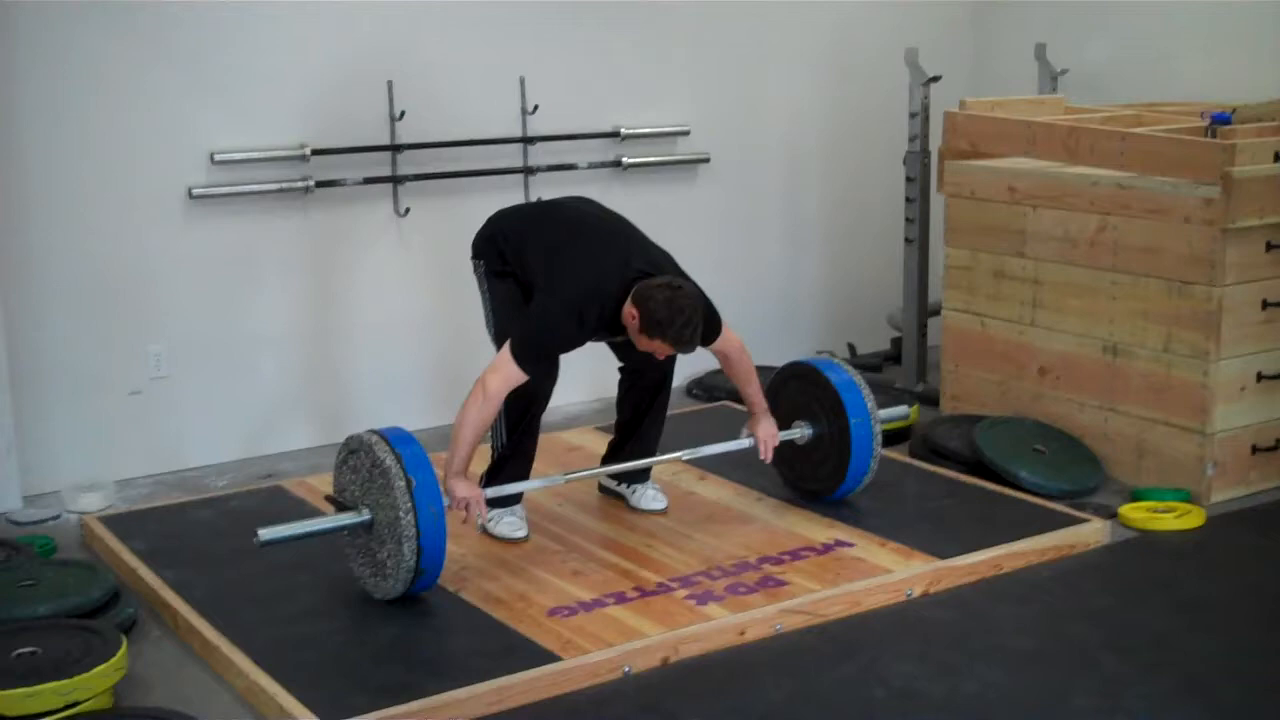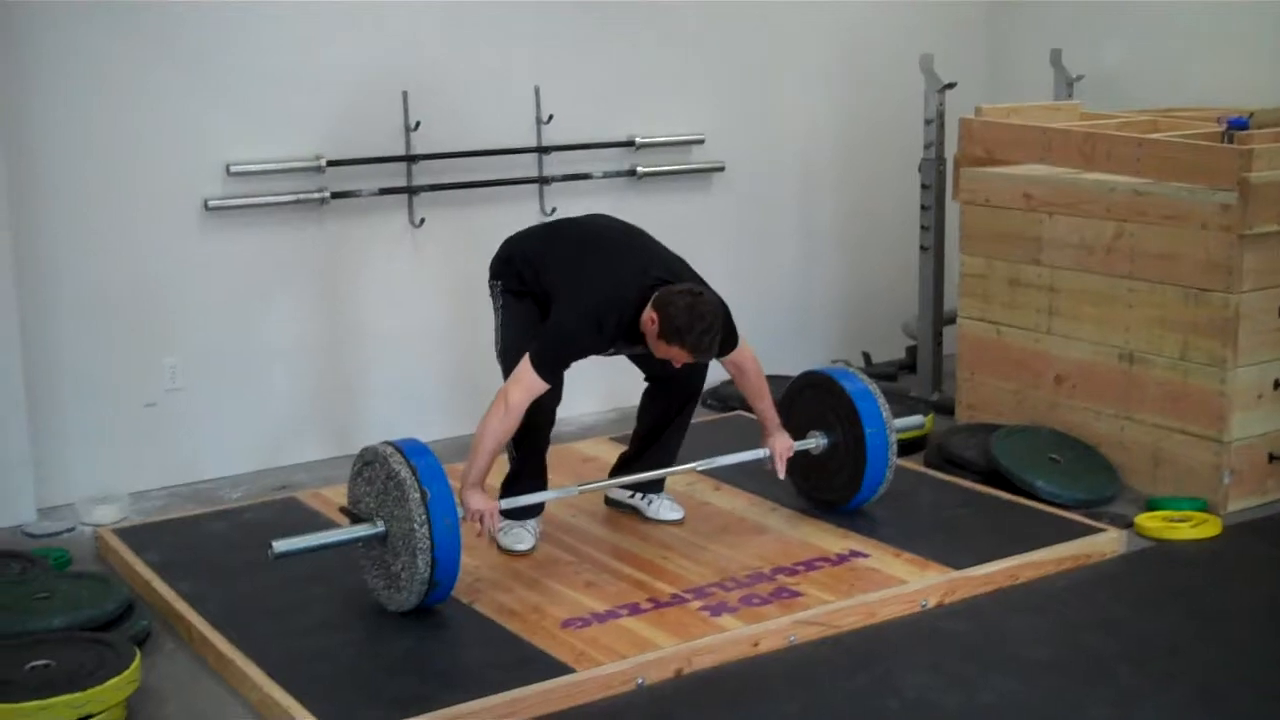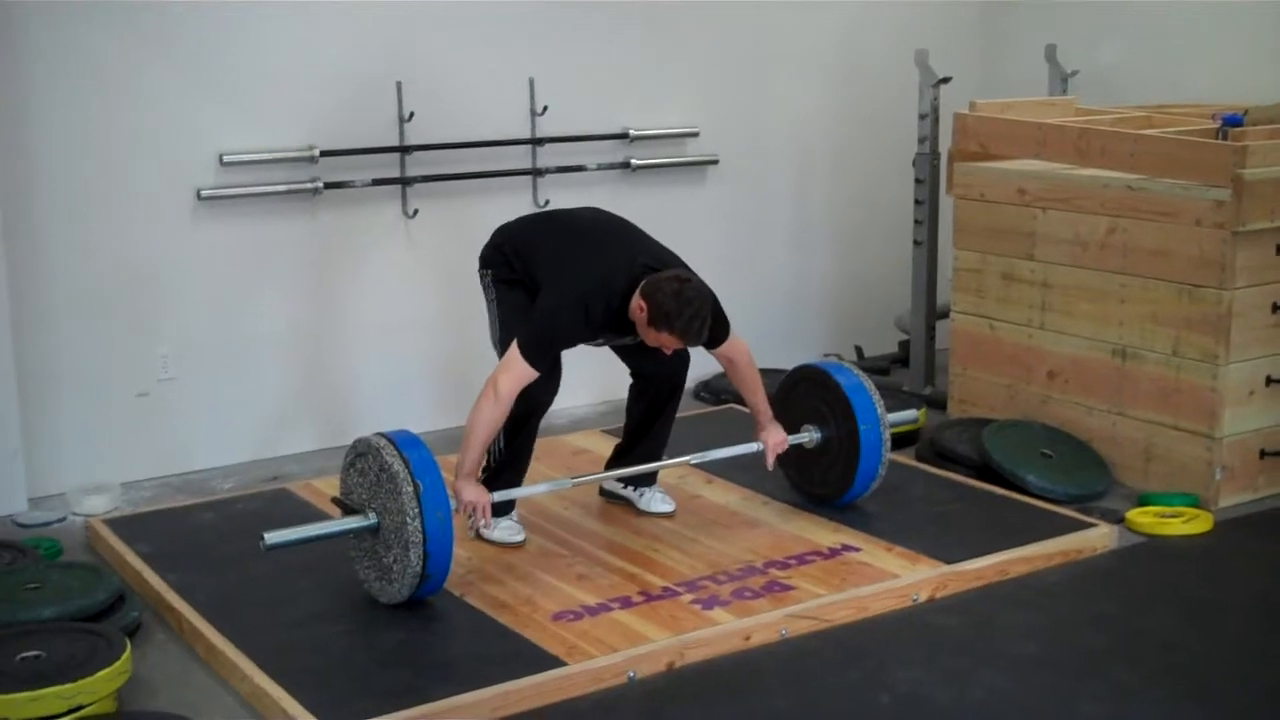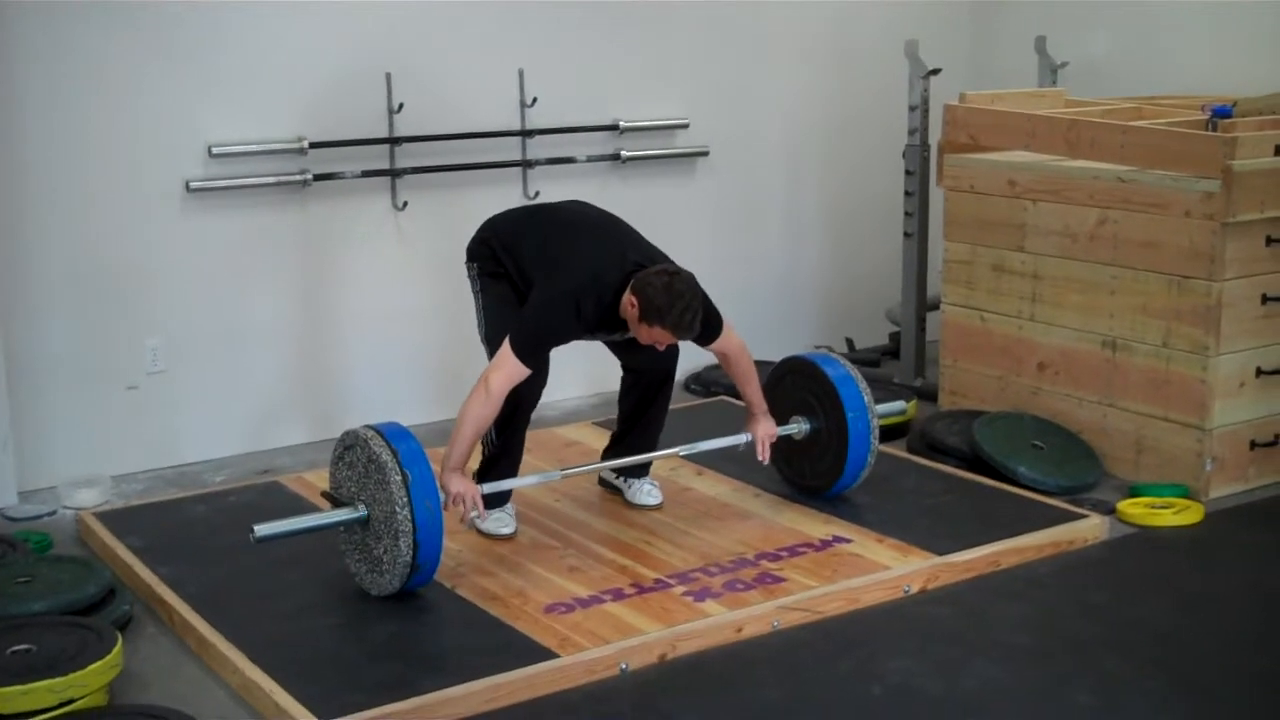
dt=0.4s
person 1, frame 1
left shoulder: (679, 299)
right shoulder: (573, 308)
left elbow: (729, 347)
right elbow: (491, 386)
left wrist: (760, 414)
right wrist: (456, 476)
right hip: (503, 254)
left knee: (651, 366)
right knee: (535, 376)
left ankle: (625, 473)
right ankle: (497, 496)
person 1, frame 2
left shoulder: (697, 308)
right shoulder: (591, 317)
left elbow: (741, 361)
right elbow: (513, 398)
left wrist: (772, 429)
right wrist: (472, 488)
right hip: (521, 278)
left knee: (689, 374)
right knee: (538, 394)
left ankle: (635, 483)
right ankle: (519, 510)
person 1, frame 3
left shoulder: (687, 297)
right shoulder: (579, 305)
left elbow: (733, 354)
right elbow: (502, 386)
left wrist: (765, 422)
right wrist: (466, 478)
right hip: (511, 267)
left knee: (668, 367)
right knee: (536, 383)
left ankle: (629, 477)
right ankle: (495, 503)
person 1, frame 4
left shoulder: (675, 295)
right shoulder: (571, 301)
left elbow: (730, 348)
right elbow: (495, 383)
left wrist: (759, 414)
right wrist: (452, 471)
right hip: (498, 259)
left knee: (656, 362)
right knee: (524, 377)
left ankle: (624, 466)
right ankle: (489, 493)
